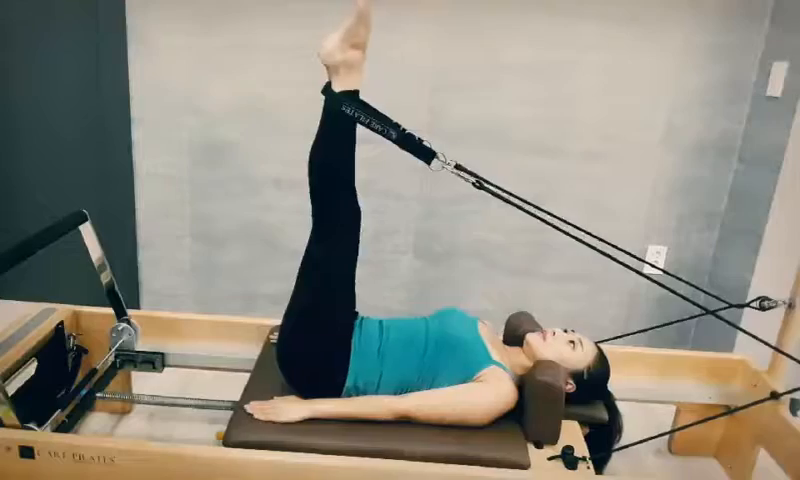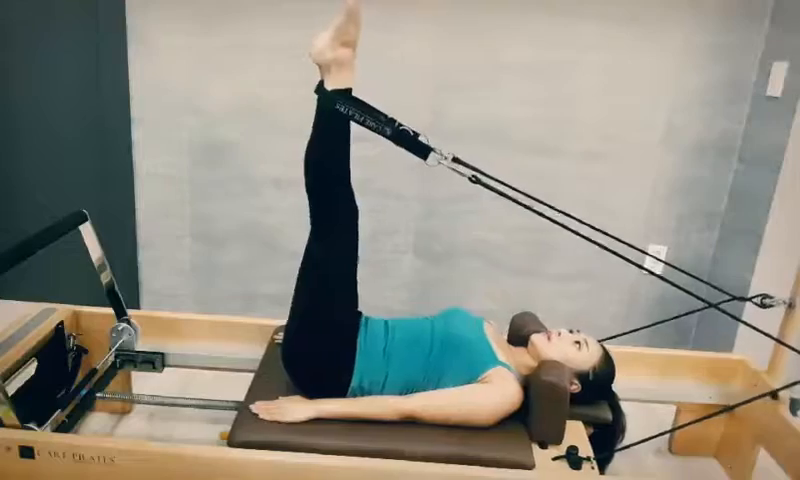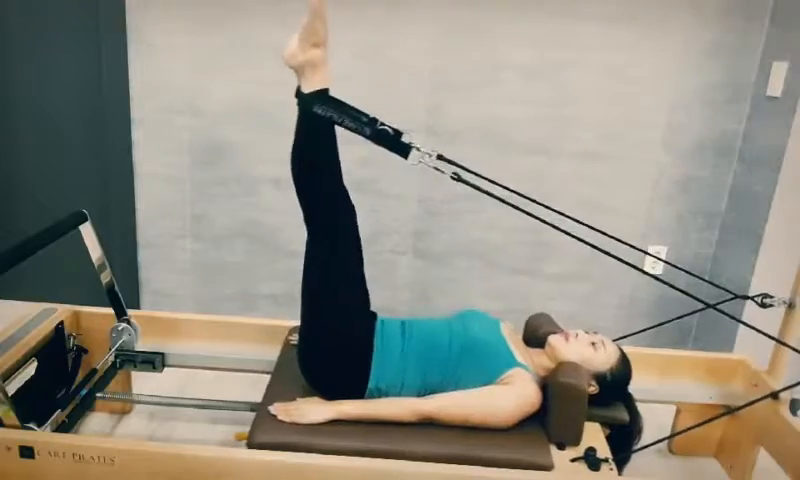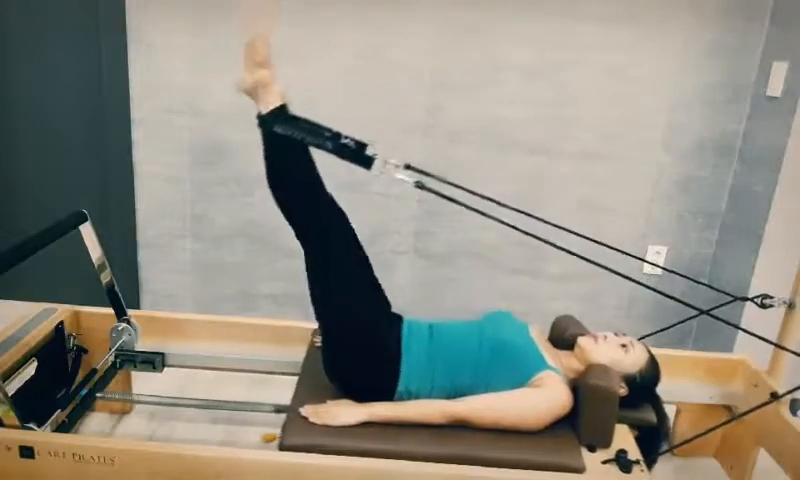
dt=0.3s
person 1, frame 1
left shoulder: (500, 392)
right shoulder: (489, 338)
left elbow: (401, 407)
left wrist: (308, 407)
left hip: (324, 365)
right hip: (345, 338)
left knee: (335, 225)
person 1, frame 2
left shoulder: (505, 394)
right shoulder: (494, 339)
left elbow: (406, 409)
left wrist: (313, 408)
left hip: (329, 367)
right hip: (348, 341)
left knee: (333, 221)
person 1, frame 3
left shoulder: (523, 395)
right shoulder: (510, 340)
left elbow: (424, 410)
left wrist: (331, 410)
left hip: (346, 367)
right hip: (366, 339)
left knee: (331, 223)
right knee: (332, 214)
person 1, frame 4
left shoulder: (555, 397)
right shoulder: (543, 344)
left elbow: (457, 410)
left wrist: (365, 411)
left hip: (379, 371)
right hip: (401, 339)
left knee: (324, 227)
right knee: (326, 224)
left ankle: (271, 103)
